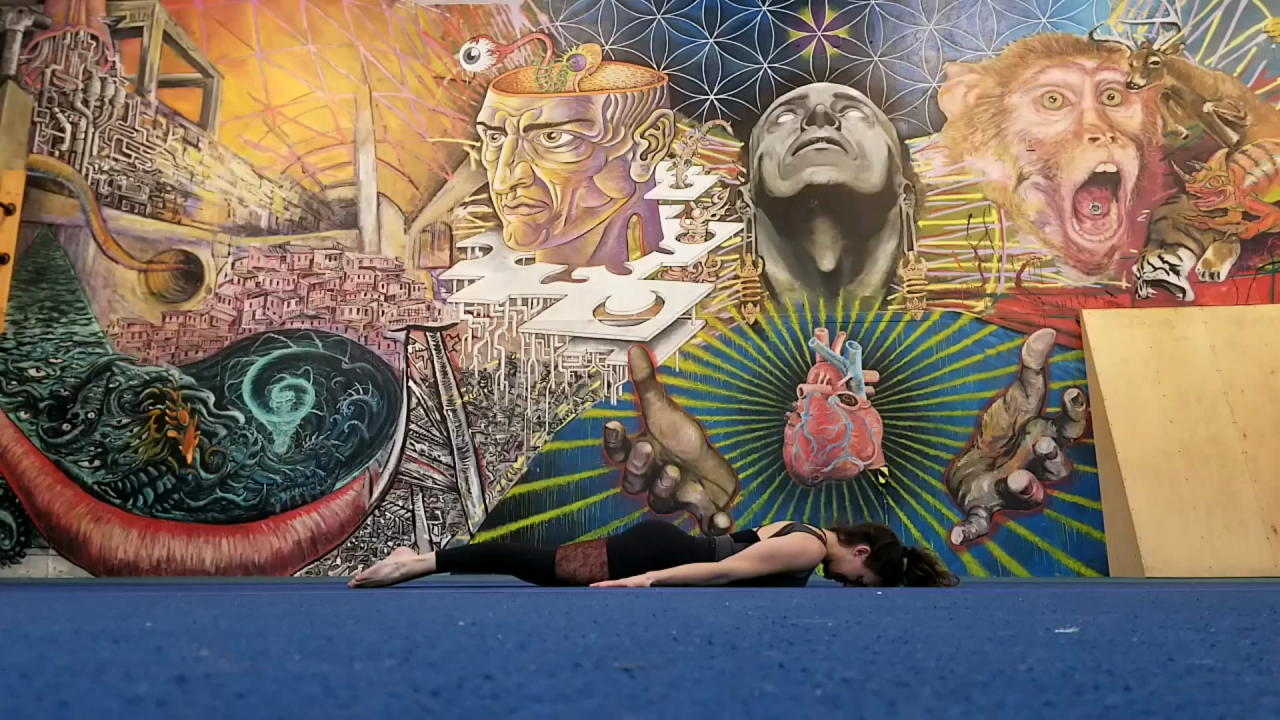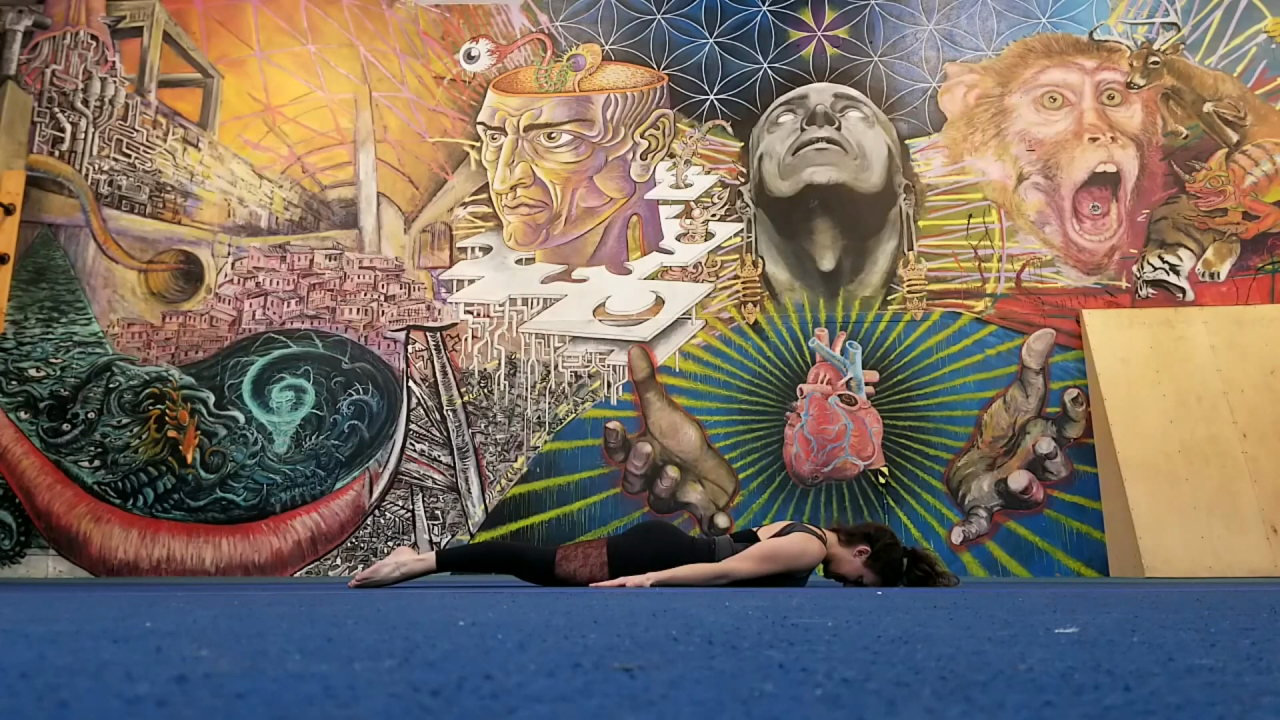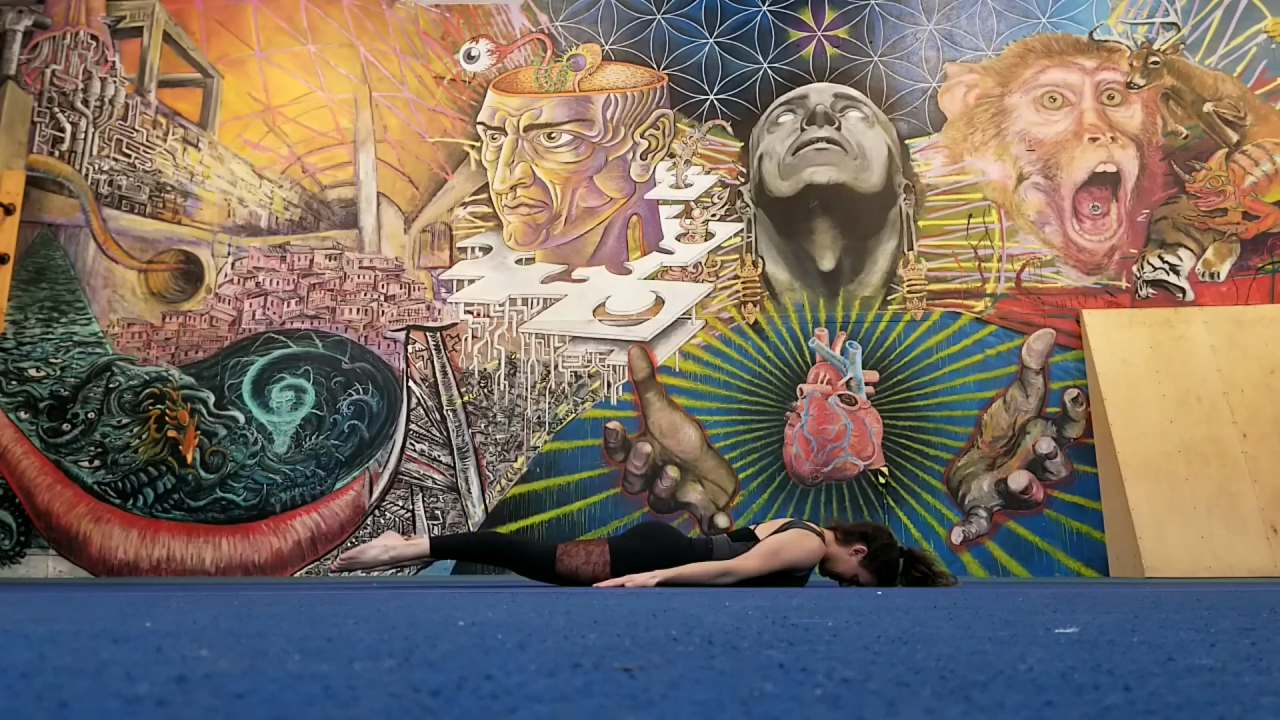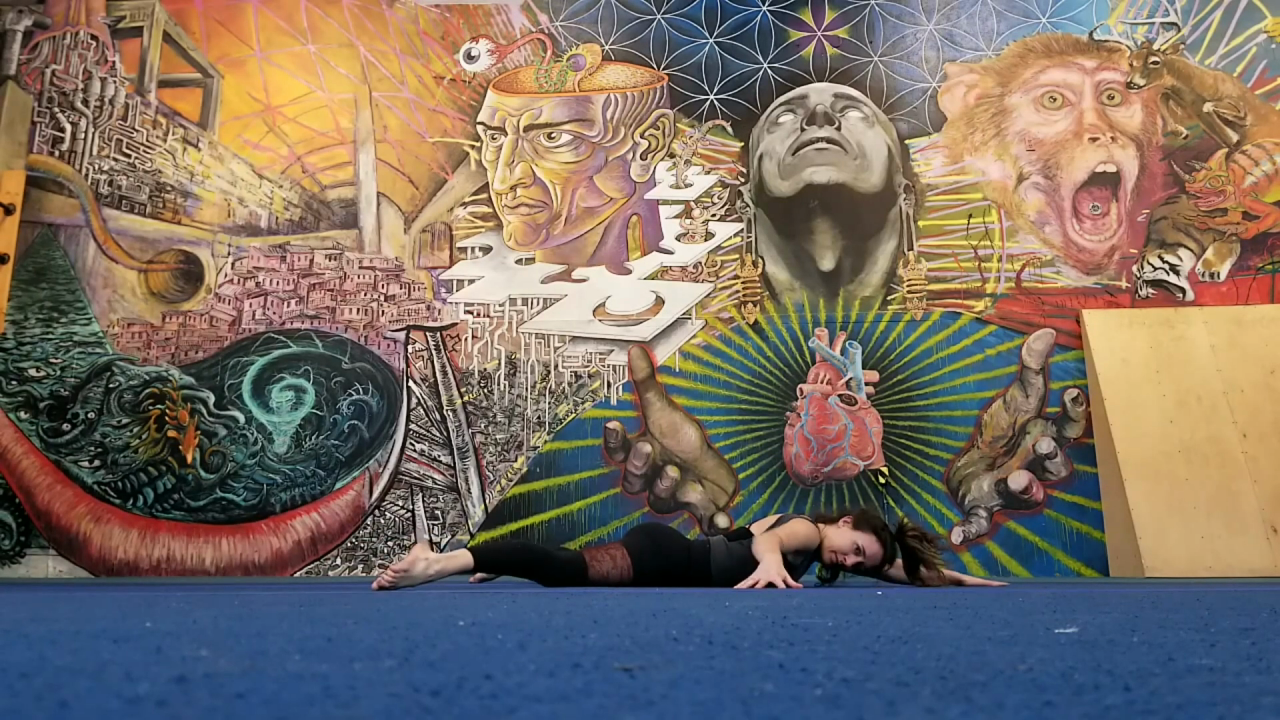
dt=1s
person 1, frame 1
left shoulder: (799, 533)
right shoulder: (810, 548)
right elbow: (727, 571)
right wrist: (650, 580)
left hip: (664, 544)
right hip: (660, 551)
left knee: (539, 565)
right knee: (538, 566)
left ankle: (423, 559)
right ankle: (421, 561)
person 1, frame 2
left shoulder: (800, 533)
right shoulder: (810, 549)
right elbow: (725, 572)
right wrist: (649, 581)
left hip: (665, 547)
right hip: (660, 554)
left knee: (541, 565)
right knee: (539, 565)
left ankle: (423, 559)
right ankle: (421, 563)
person 1, frame 3
left shoulder: (795, 528)
right shoulder: (810, 545)
right elbow: (731, 571)
right wrist: (656, 578)
left hip: (662, 545)
right hip: (658, 552)
right knee: (537, 560)
left ankle: (426, 546)
right ankle: (408, 548)
person 1, frame 4
left shoulder: (819, 550)
right shoulder: (809, 530)
left elbow: (903, 567)
right elbow: (766, 541)
left wrist: (957, 577)
right wrist: (770, 560)
left hip: (673, 567)
right hip: (667, 558)
right knee: (569, 568)
right ankle: (446, 560)
